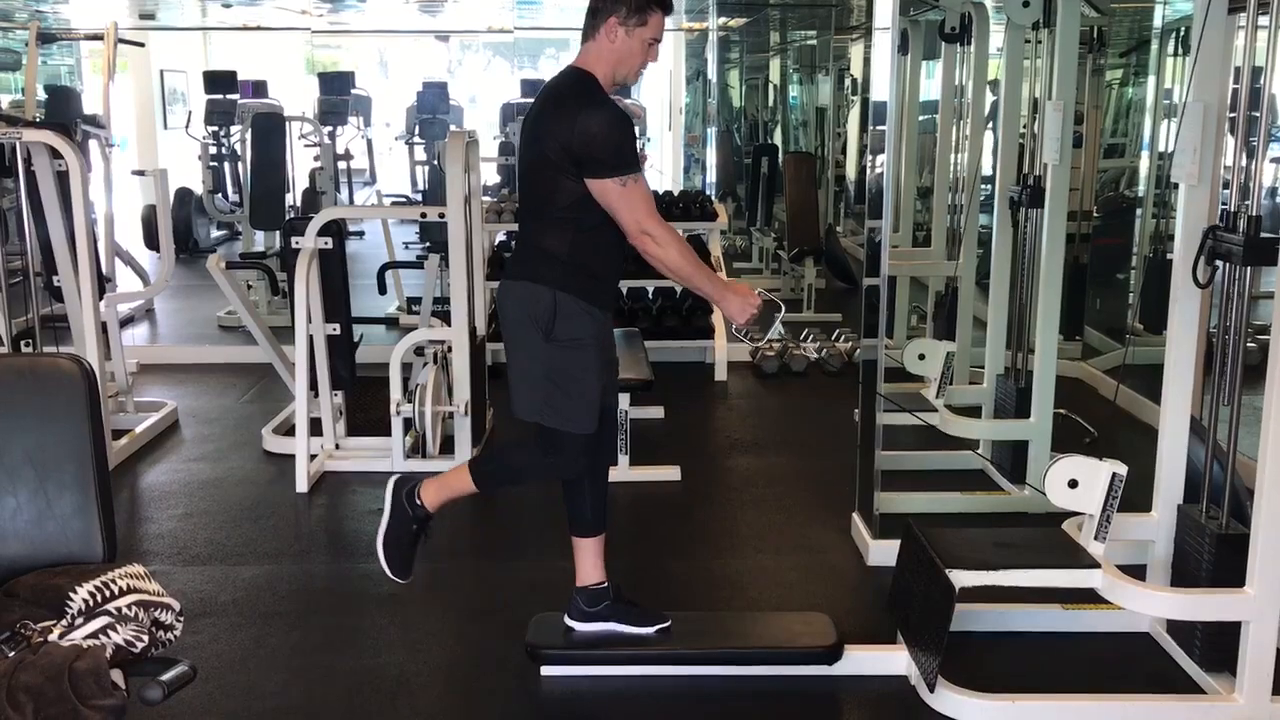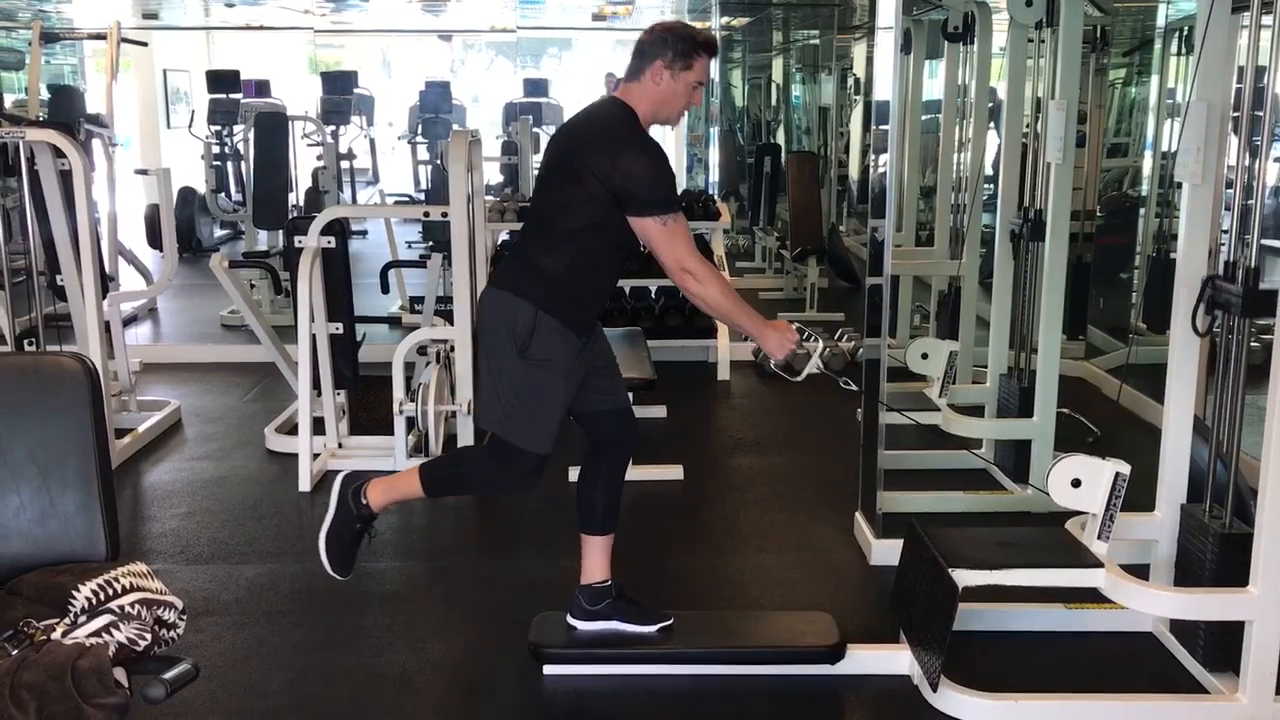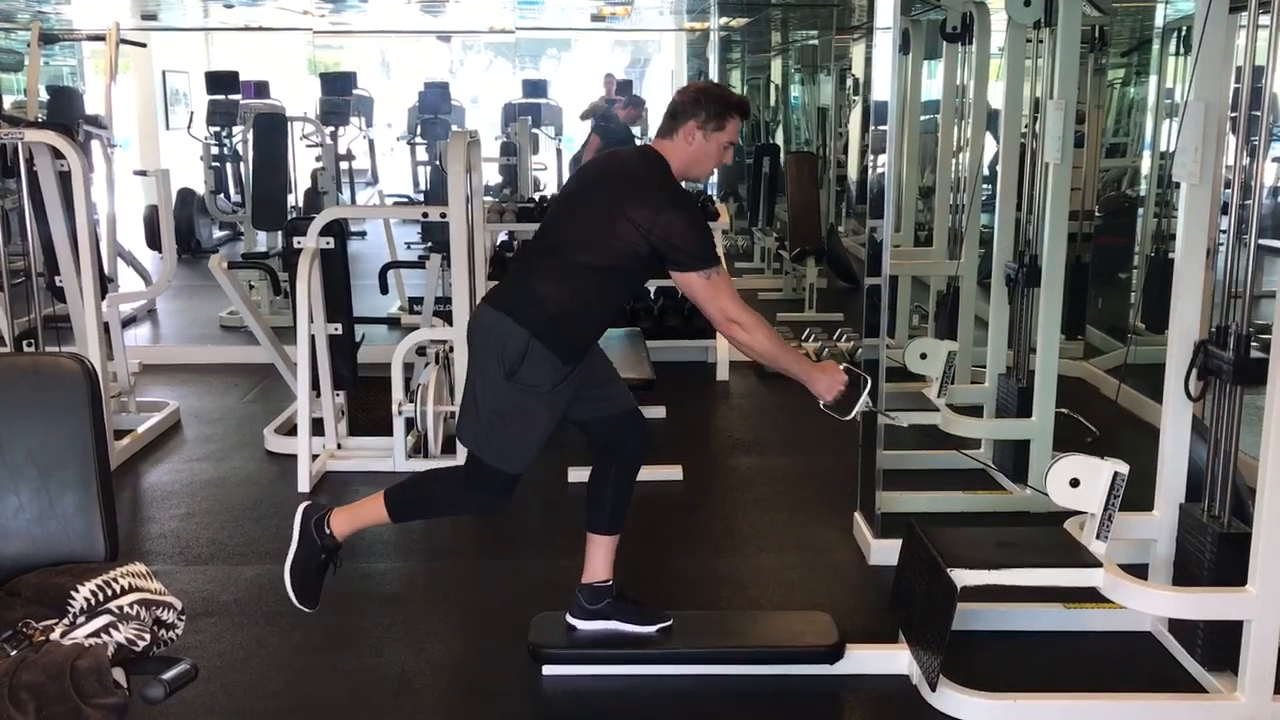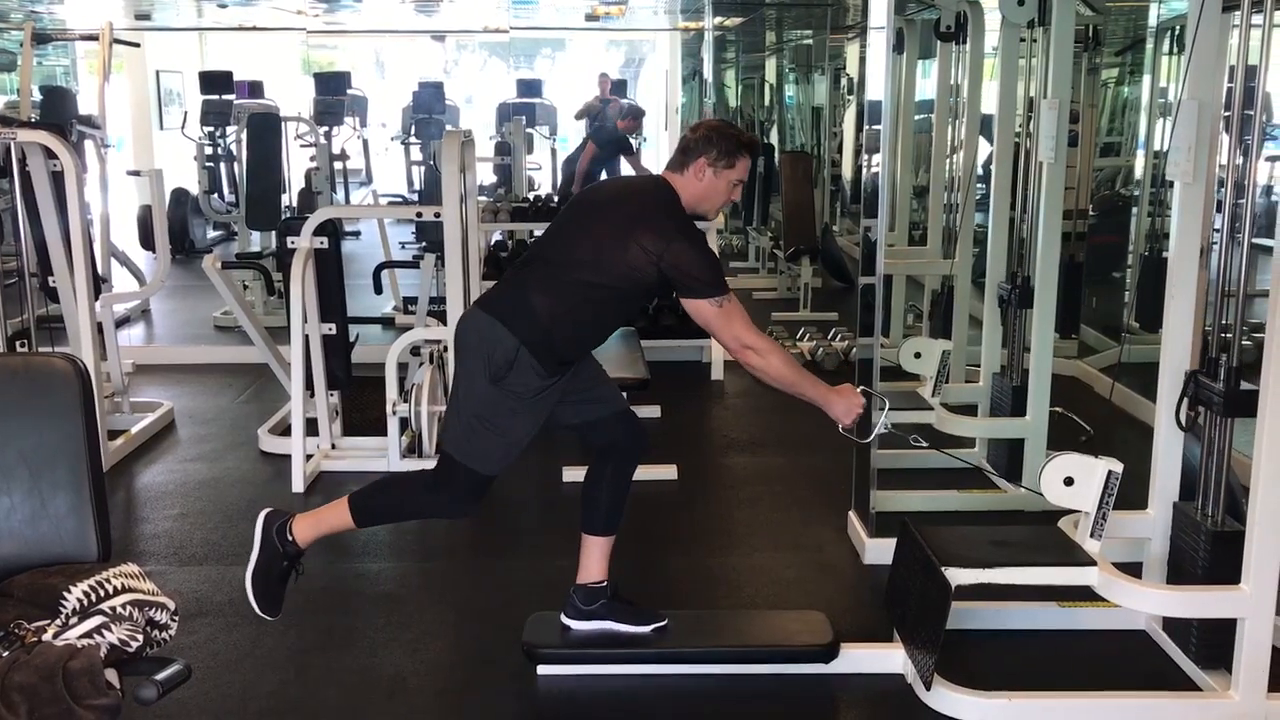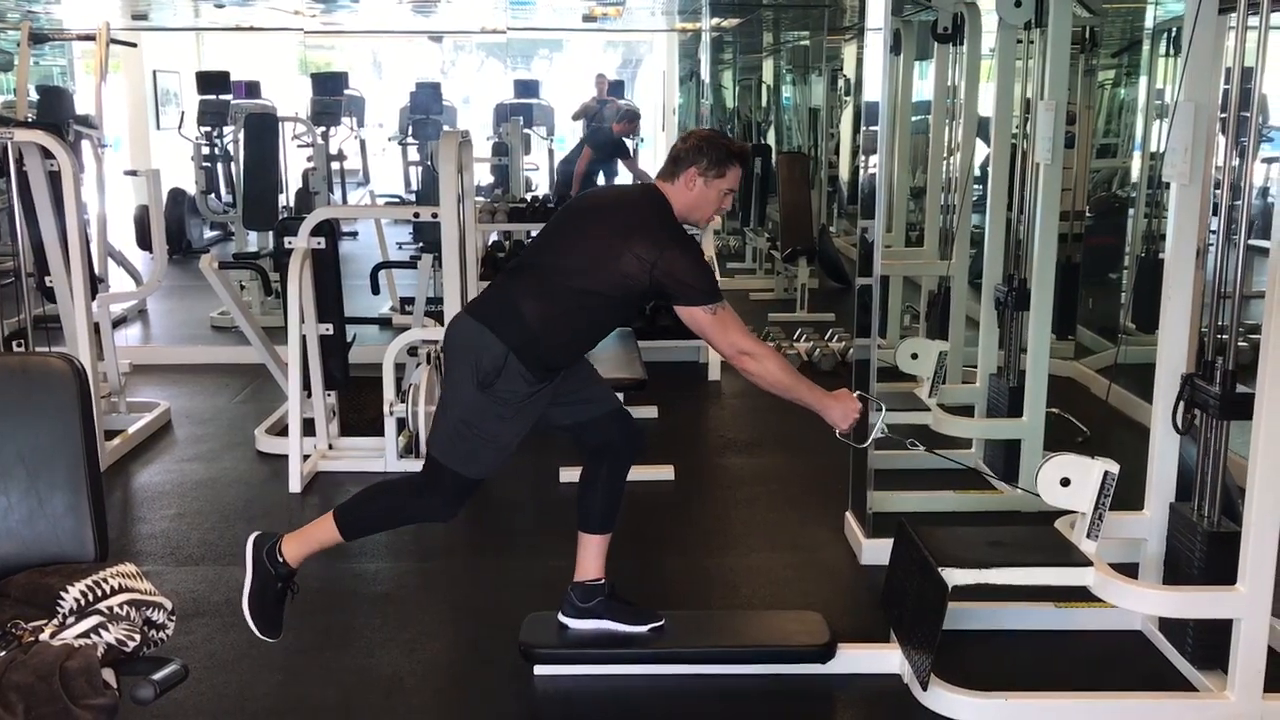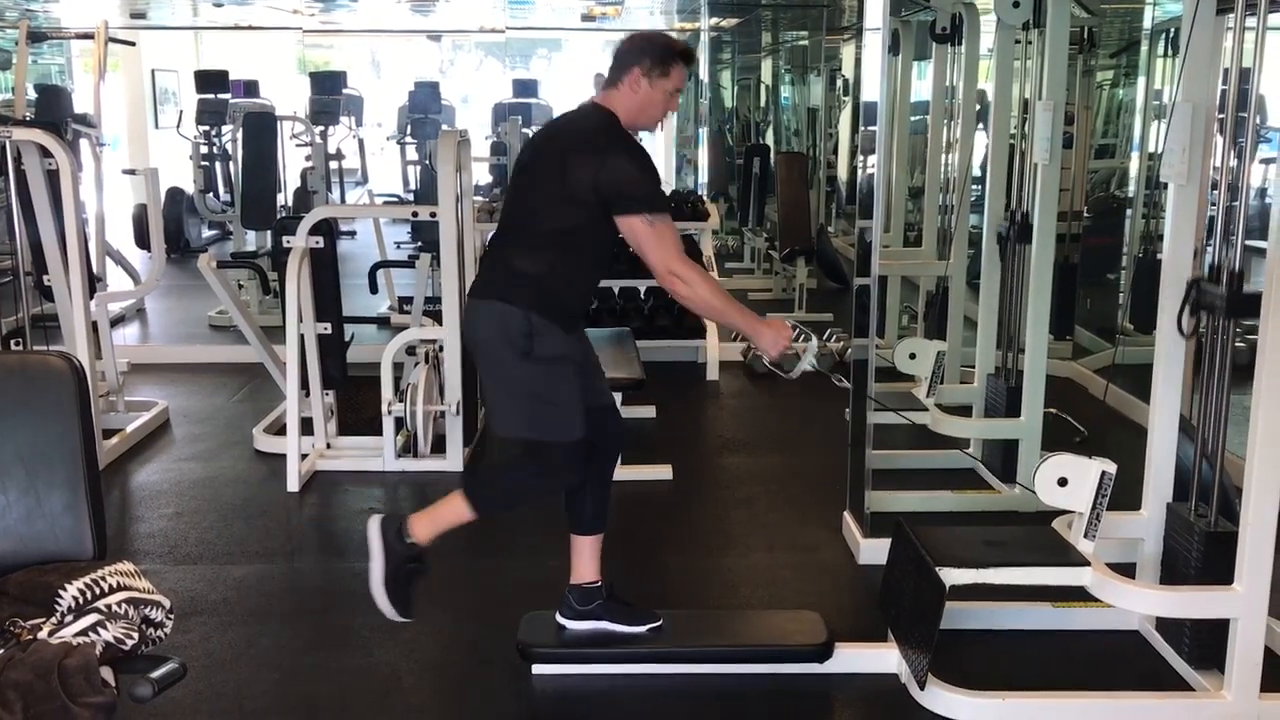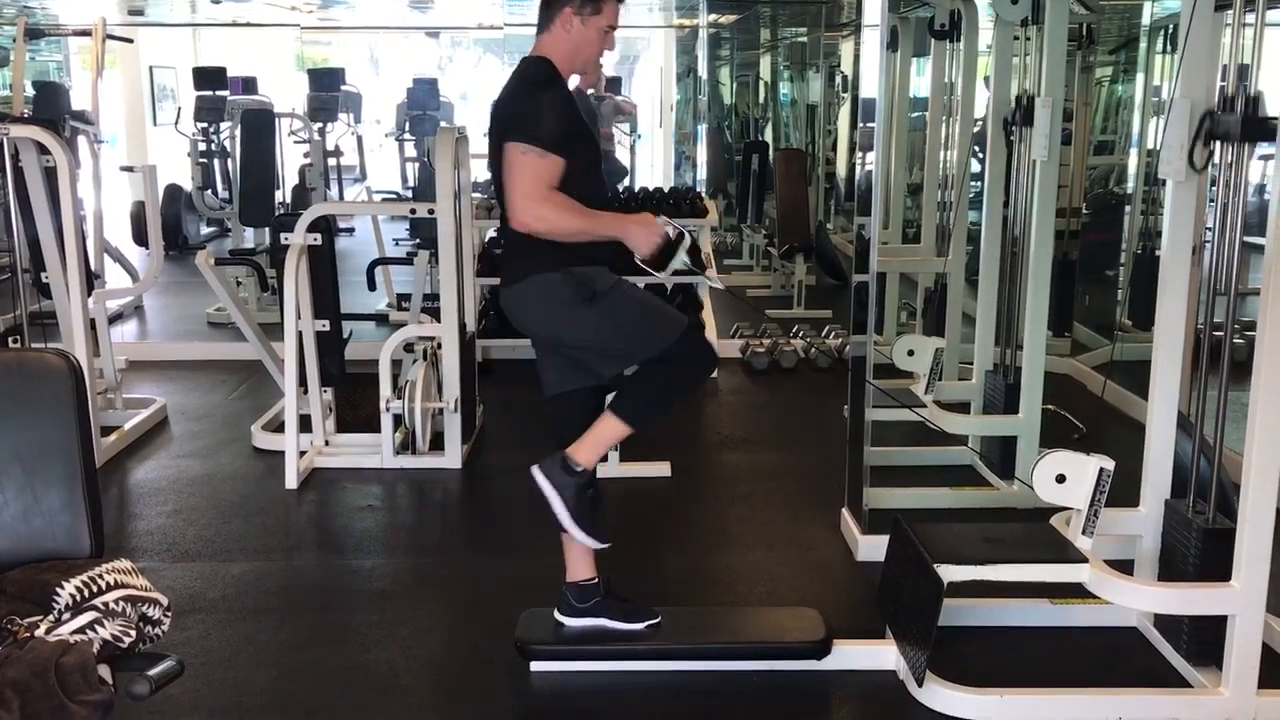
dt=0.5s
person 1, frame 1
left shoulder: (566, 98)
right shoulder: (593, 114)
right elbow: (644, 231)
right wrist: (722, 294)
left hip: (564, 295)
right hip: (553, 300)
left knee: (590, 441)
right knee: (560, 445)
left ankle: (592, 597)
right ankle: (420, 499)
person 1, frame 2
left shoulder: (597, 125)
right shoulder: (633, 153)
right elbow: (687, 270)
right wrist: (764, 333)
left hip: (558, 313)
right hip: (534, 317)
left knee: (614, 434)
right knee: (516, 462)
left ankle: (595, 595)
right ankle: (362, 498)
person 1, frame 3
left shoulder: (618, 167)
right shoulder: (668, 209)
right elbow: (731, 319)
right wrist: (811, 375)
left hip: (550, 333)
right hip: (525, 341)
left knee: (624, 437)
right knee: (487, 482)
left ankle: (595, 596)
right ankle: (329, 526)
person 1, frame 4
left shoulder: (626, 195)
right shoulder: (675, 239)
right elbow: (748, 347)
right wrist: (830, 398)
left hip: (539, 344)
right hip: (511, 351)
left knee: (622, 440)
right knee: (456, 487)
left ankle: (589, 596)
right ankle: (289, 534)
person 1, frame 5
left shoulder: (617, 204)
right shoulder: (667, 247)
right elbow: (744, 352)
right wrist: (826, 404)
left hip: (531, 349)
right hip: (499, 356)
left knee: (615, 438)
right knee: (443, 489)
left ankle: (587, 596)
right ankle: (281, 556)
person 1, frame 6
left shoulder: (567, 134)
right shoulder: (619, 158)
right elbow: (674, 271)
right wrist: (753, 329)
left hip: (528, 311)
right hip: (520, 319)
left knee: (596, 436)
right knee: (551, 459)
left ankle: (584, 594)
right ankle: (408, 535)
person 1, frame 7
left shoulder: (533, 88)
right shoulder: (543, 96)
right elbow: (530, 211)
left wrist: (610, 224)
right wrist: (623, 228)
left hip: (546, 284)
right hip: (559, 284)
left knee: (581, 432)
right knee: (689, 356)
left ankle: (581, 593)
right ankle: (570, 469)
